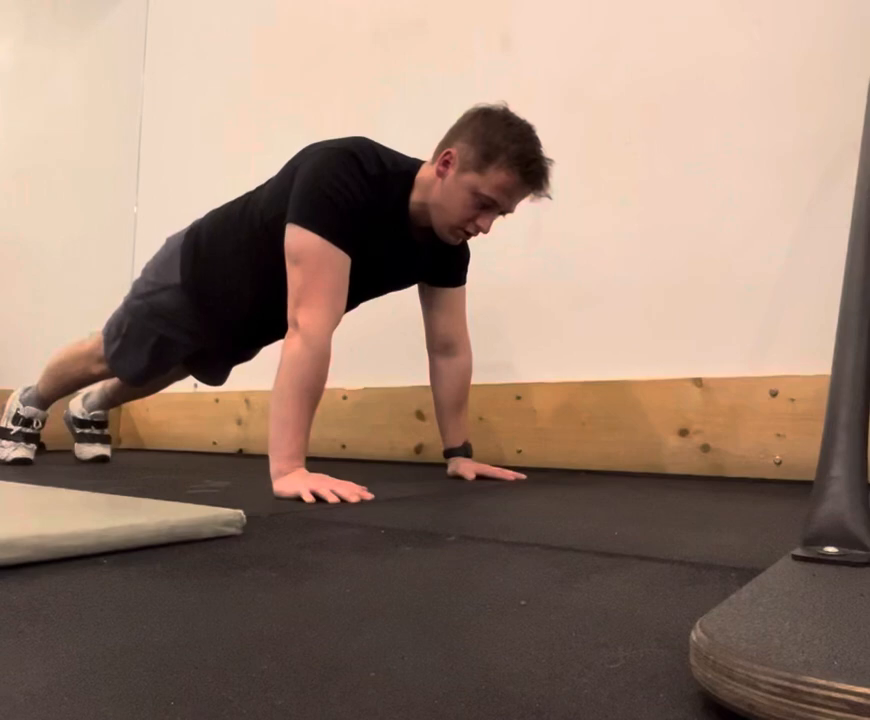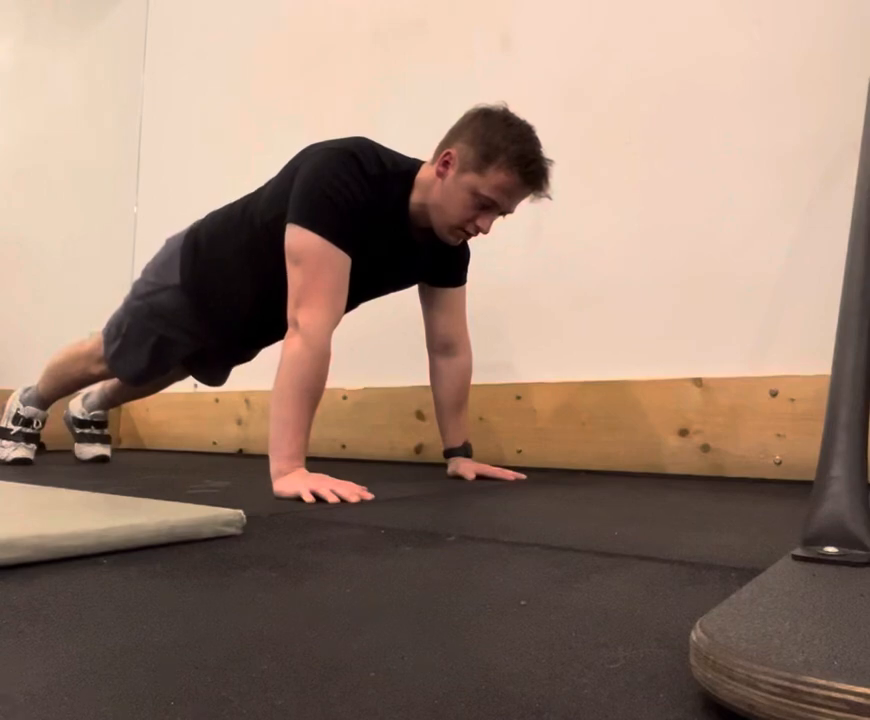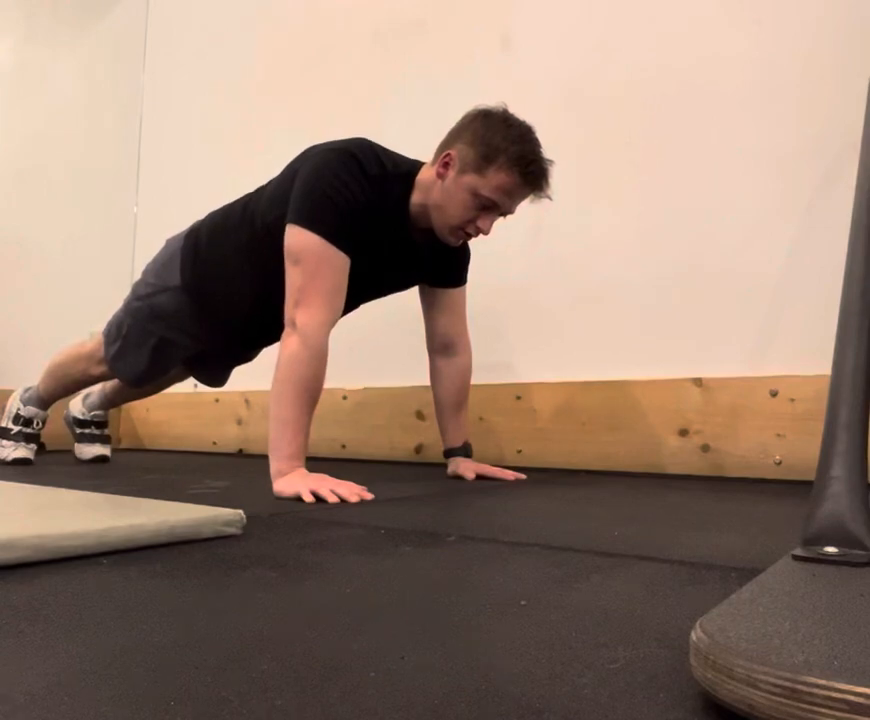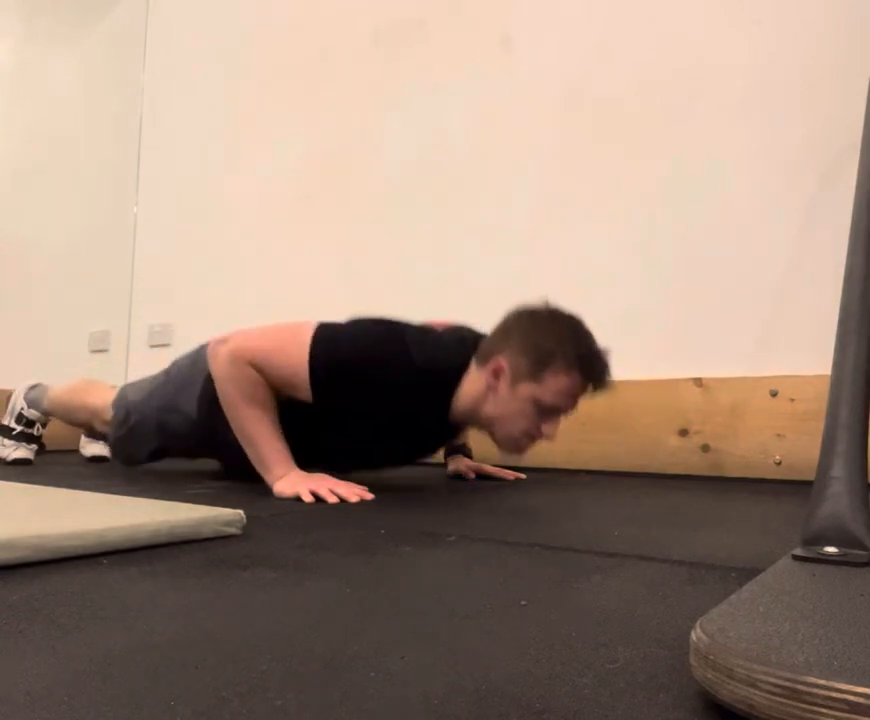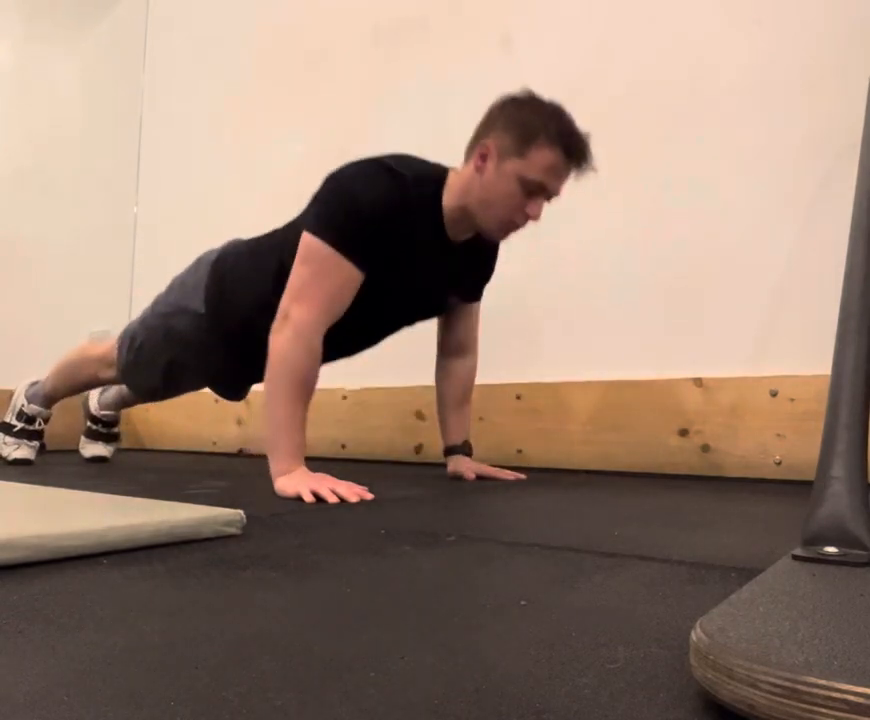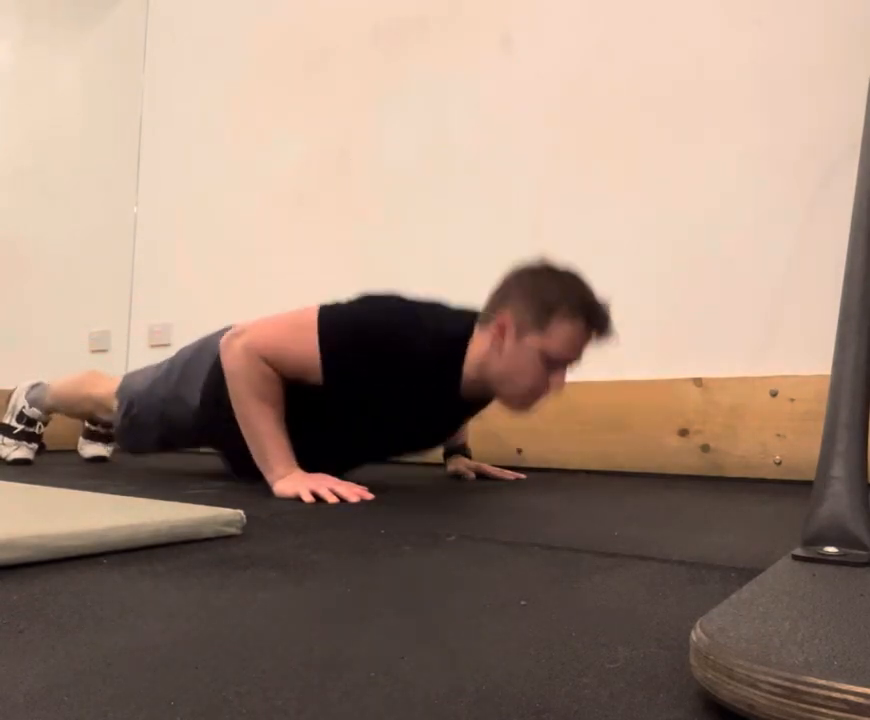
dt=0.5s
person 1, frame 1
left shoulder: (445, 237)
right shoulder: (343, 176)
left elbow: (449, 347)
right elbow: (310, 327)
left wrist: (459, 452)
right wrist: (288, 469)
left hip: (246, 320)
right hip: (194, 278)
left knee: (157, 377)
right knee: (111, 357)
left ankle: (91, 409)
person 1, frame 2
left shoulder: (447, 239)
right shoulder: (343, 176)
left elbow: (449, 347)
right elbow: (310, 328)
left wrist: (458, 452)
right wrist: (288, 470)
left hip: (244, 321)
right hip: (193, 280)
left knee: (155, 378)
right knee: (110, 359)
left ankle: (90, 411)
person 1, frame 3
left shoulder: (447, 238)
right shoulder: (344, 178)
left elbow: (449, 347)
right elbow: (306, 327)
left wrist: (458, 451)
right wrist: (287, 468)
left hip: (244, 322)
right hip: (193, 280)
left knee: (156, 378)
right knee: (109, 359)
left ankle: (91, 411)
person 1, frame 4
left shoulder: (469, 360)
right shoulder: (387, 366)
right elbow: (227, 353)
left wrist: (457, 450)
right wrist: (283, 472)
left hip: (268, 391)
right hip: (214, 395)
right knee: (121, 420)
left ankle: (90, 416)
person 1, frame 5
left shoulder: (479, 243)
right shoulder: (378, 195)
left elbow: (458, 347)
right elbow: (298, 327)
left wrist: (458, 450)
right wrist: (288, 468)
left hip: (258, 335)
right hip: (218, 298)
left knee: (152, 388)
right knee: (125, 363)
left ankle: (106, 409)
person 1, frame 6
left shoulder: (483, 365)
right shoulder: (396, 337)
right elbow: (242, 347)
left wrist: (457, 453)
right wrist: (284, 473)
left hip: (281, 393)
right hip: (222, 383)
right knee: (121, 409)
left ankle: (98, 427)
